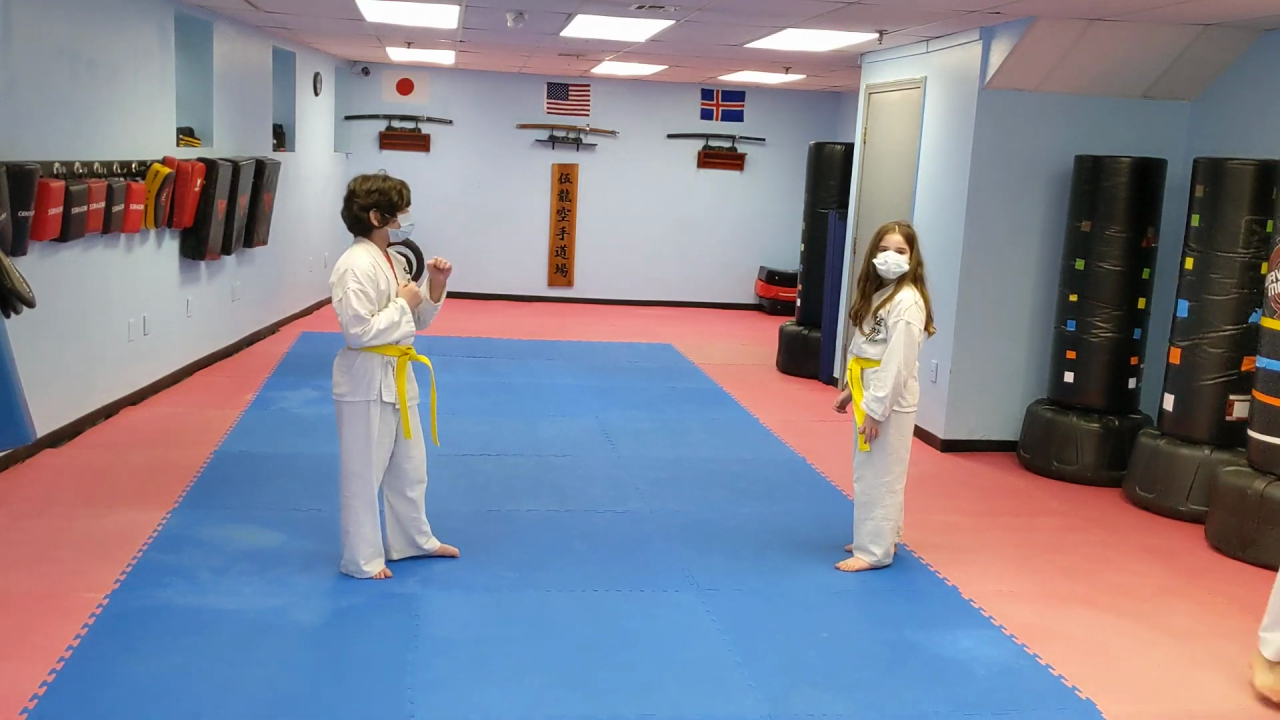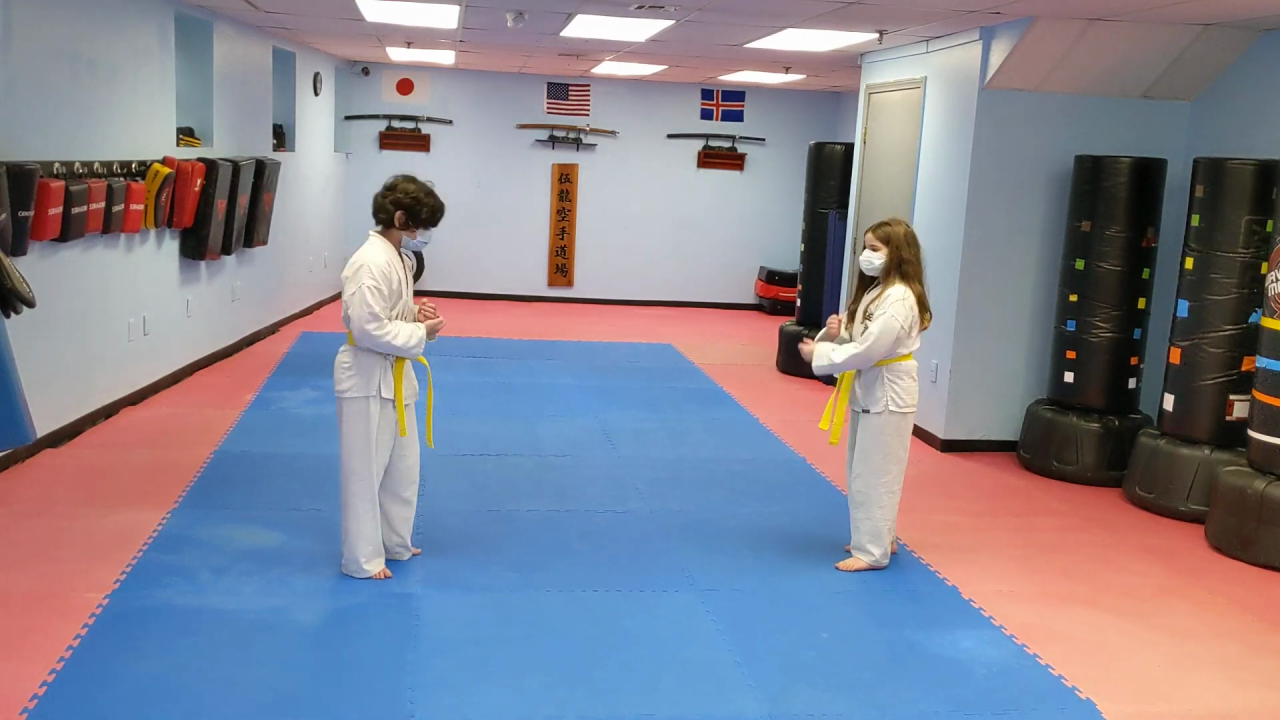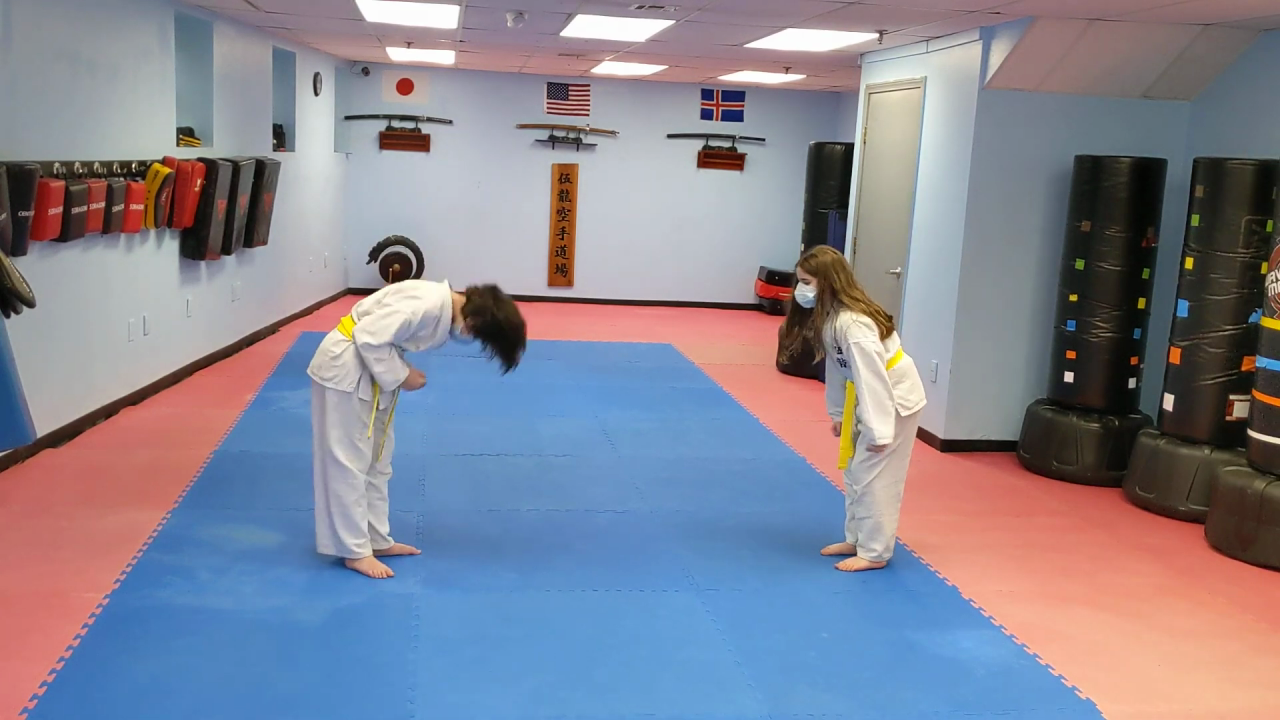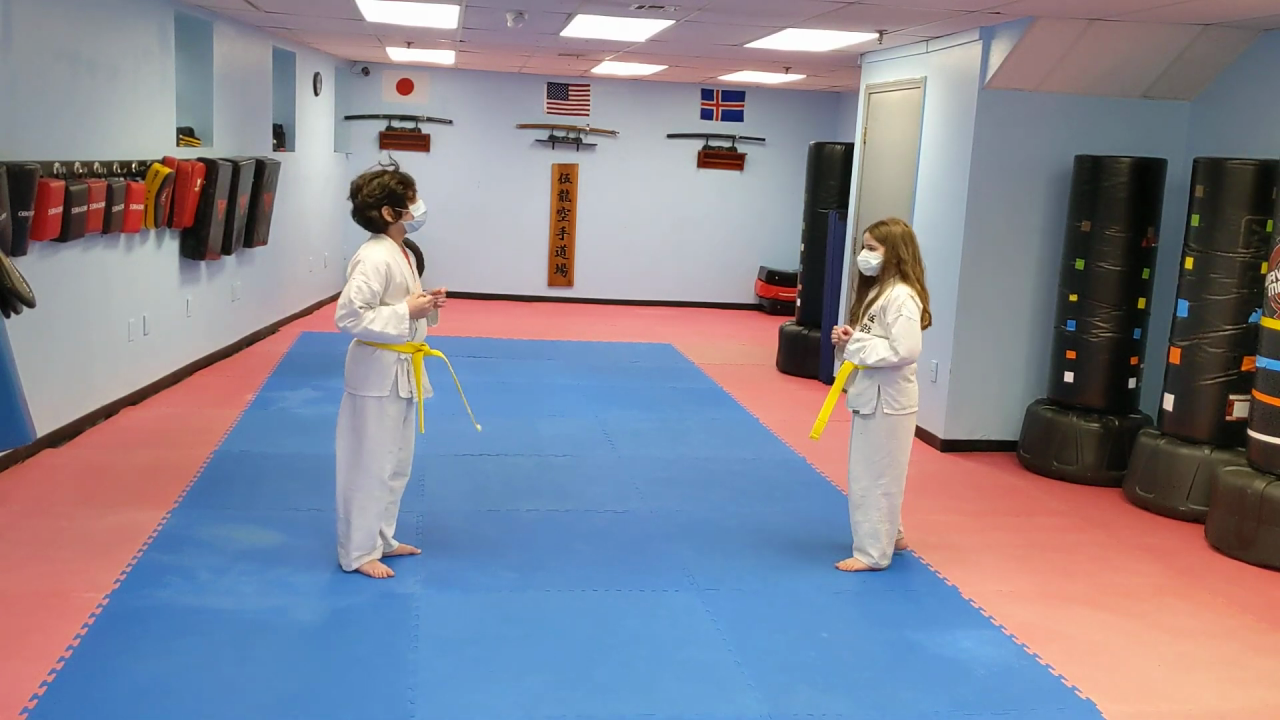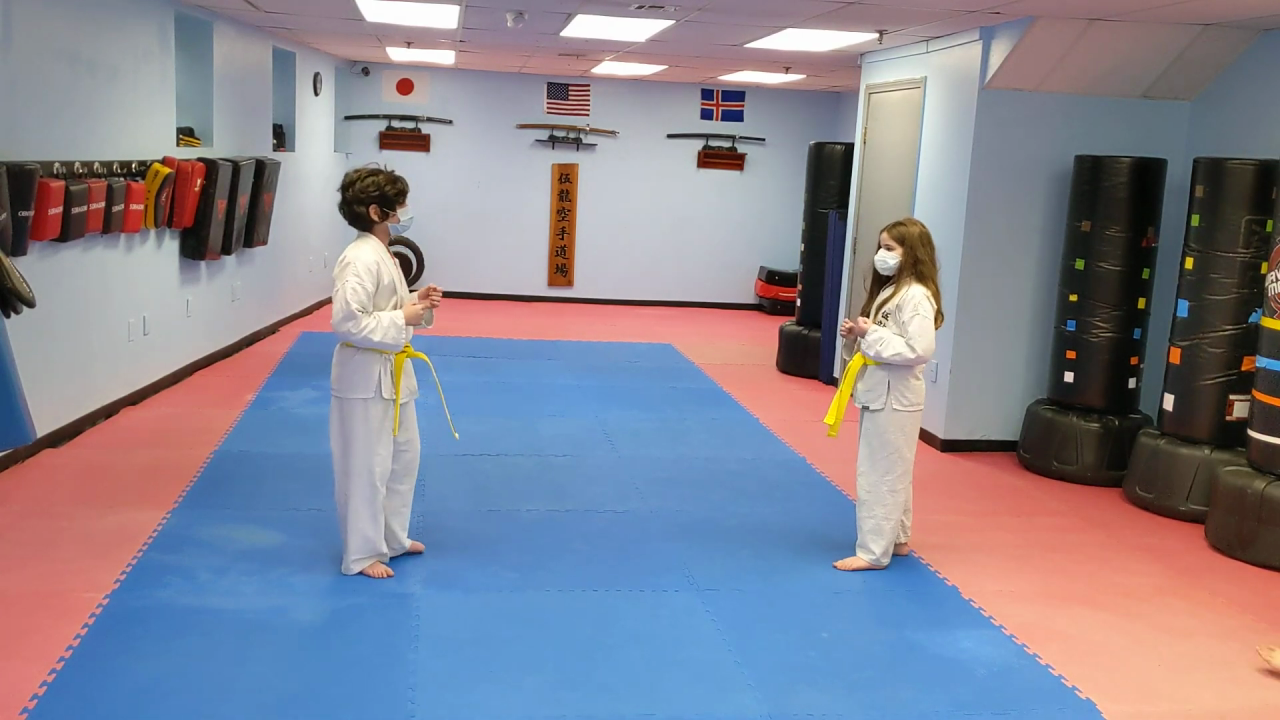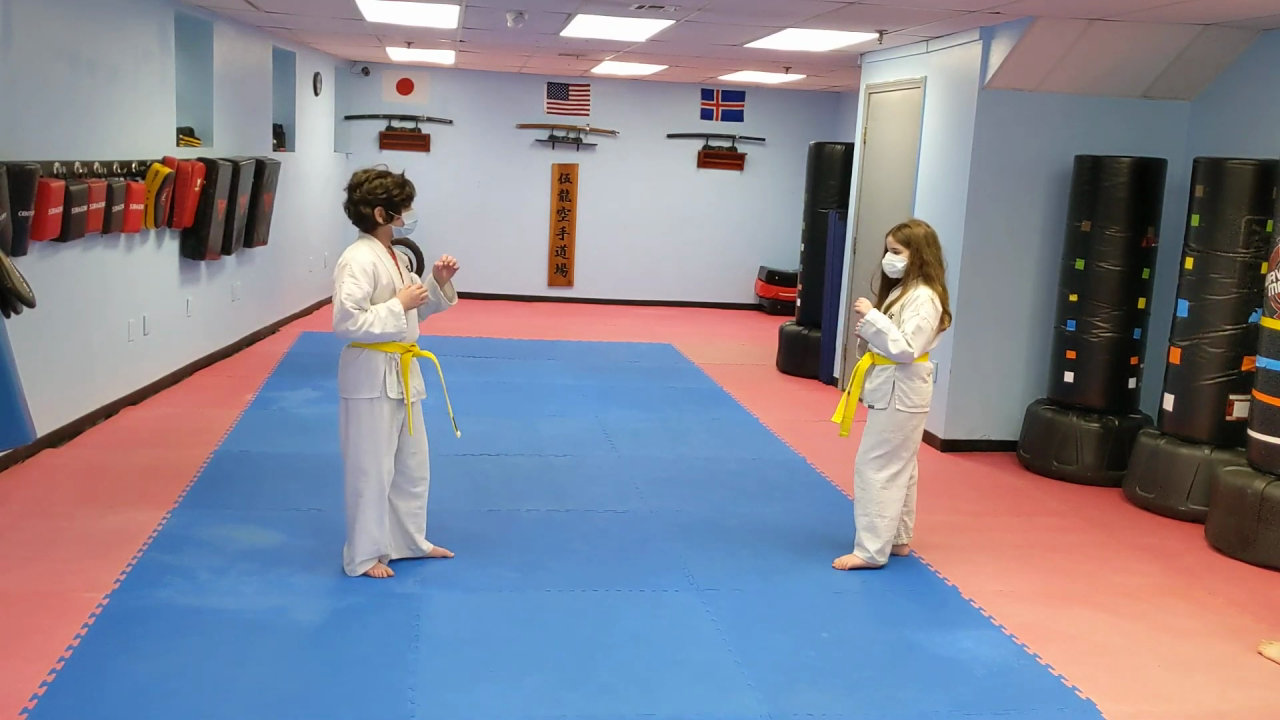
dt=0.7s
person 1, frame 1
left shoulder: (394, 261)
right shoulder: (356, 266)
left elbow: (417, 319)
right elbow: (358, 332)
left wrist: (433, 291)
right wrist: (403, 306)
left hip: (396, 376)
right hip: (366, 380)
left knee: (409, 465)
right knee: (364, 472)
left ankle: (413, 539)
right ankle: (362, 558)
person 1, frame 2
left shoulder: (394, 258)
right shoulder: (372, 263)
right elbow: (368, 329)
left wrist: (417, 317)
right wrist: (421, 333)
left hip: (391, 375)
right hip: (366, 378)
left knee: (402, 466)
right knee: (365, 469)
left ankle: (391, 544)
right ankle: (362, 560)
person 1, frame 3
left shoulder: (445, 308)
right shoulder: (427, 305)
right elbow: (368, 336)
left wrist: (404, 373)
right wrist: (400, 377)
left hip: (364, 367)
right hip: (345, 368)
left knee: (377, 458)
right knee: (349, 457)
left ankle: (376, 537)
right ankle: (355, 549)
person 1, frame 4
left shoulder: (400, 254)
right shoulder: (373, 259)
right elbow: (349, 317)
left wrist: (423, 306)
right wrist: (408, 312)
left hip: (400, 373)
right hip: (377, 374)
left knee: (395, 463)
right knee: (369, 464)
left ankle: (380, 539)
right ankle: (358, 551)
person 1, frame 5
left shoulder: (383, 255)
right shoulder: (360, 259)
right elbow: (348, 323)
left wrist: (418, 304)
right wrist: (403, 319)
left hip: (391, 372)
right hip: (366, 376)
left knee: (404, 457)
right knee: (366, 466)
left ankle: (391, 538)
right ankle: (362, 553)
person 1, frame 6
left shoulder: (393, 257)
right shoulder: (358, 260)
left elbow: (417, 309)
right elbow: (347, 322)
left wrist: (438, 283)
right wrist: (400, 304)
left hip: (401, 373)
right hip: (371, 375)
left knee: (412, 463)
right knee: (371, 468)
left ankle: (407, 540)
right ankle: (364, 555)
person 2, frame 1
left shoulder: (907, 302)
right shoulder: (874, 293)
left elbow: (898, 364)
left wrist: (876, 410)
right wrist: (851, 390)
left hip: (890, 401)
right hip: (870, 395)
left knee: (880, 476)
right knee: (869, 473)
left ankle: (874, 550)
right ankle: (882, 538)
person 2, frame 2
left shoulder: (899, 299)
right shoulder: (876, 290)
left elbow: (867, 350)
right elbow: (856, 336)
left wrist: (818, 355)
right wrist: (833, 332)
left hip: (887, 394)
right hip: (869, 392)
left knee: (876, 476)
right knee: (863, 472)
left ankle: (871, 552)
right ankle: (875, 539)
person 2, frame 3
left shoulder: (853, 323)
right shoulder: (828, 316)
left elbow: (873, 380)
right elbow: (836, 368)
left wrist: (879, 432)
right wrist: (837, 413)
left hip: (894, 400)
right hip: (870, 399)
left knee: (873, 477)
right knee: (855, 473)
left ankle: (874, 552)
right ankle: (857, 538)
person 2, frame 4
left shoulder: (901, 297)
right shoulder: (878, 290)
left elbow: (905, 351)
left wrist: (857, 343)
right wrist: (849, 339)
left hip: (887, 397)
right hip: (871, 393)
left knee: (874, 476)
right knee: (872, 473)
left ankle: (872, 553)
right ankle: (888, 535)
person 2, frame 5
left shoulder: (916, 297)
right shoulder: (889, 290)
left elbow: (920, 350)
left wrist: (873, 336)
right wrist: (857, 334)
left hip: (894, 395)
right hip: (877, 390)
left knee: (880, 474)
right knee: (890, 471)
left ankle: (874, 551)
right ankle: (895, 539)
person 2, frame 6
left shoulder: (924, 298)
right shoulder: (900, 290)
left elbow: (906, 348)
left wrist: (871, 318)
right wrist: (866, 326)
left hip: (900, 393)
right hip: (890, 391)
left knee: (875, 470)
right knee: (897, 470)
left ankle: (871, 549)
right ankle: (896, 539)
